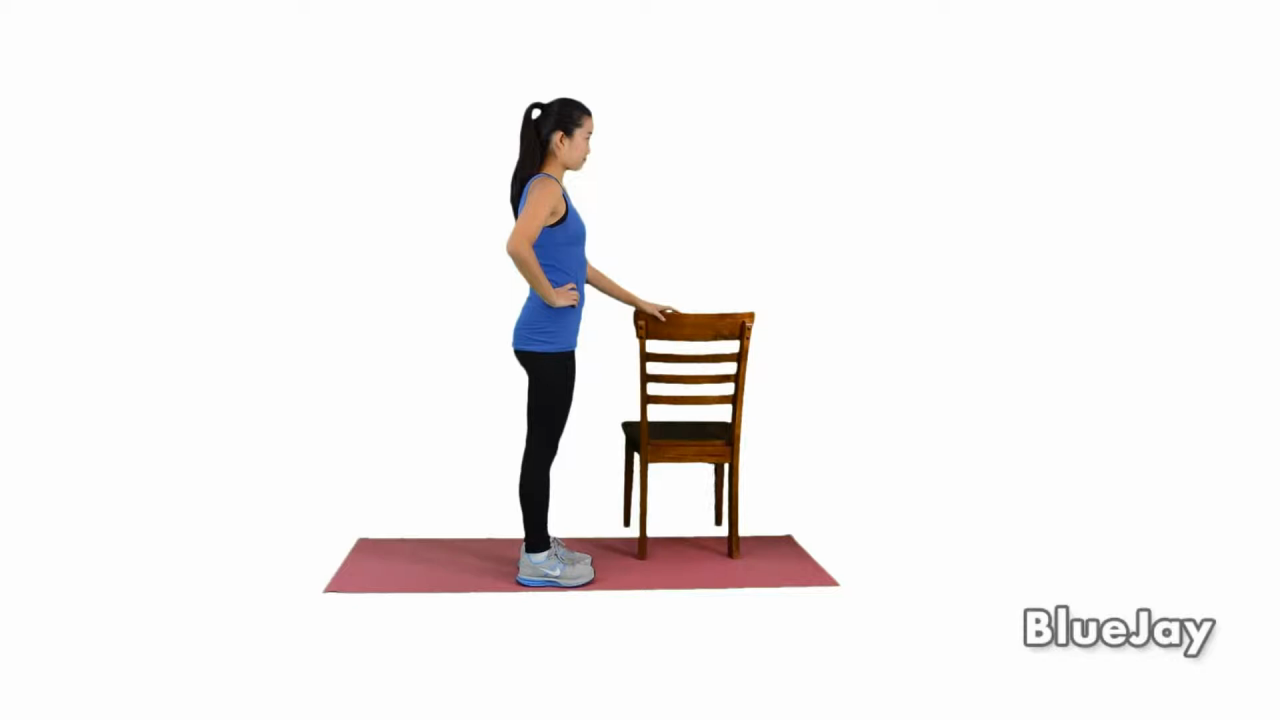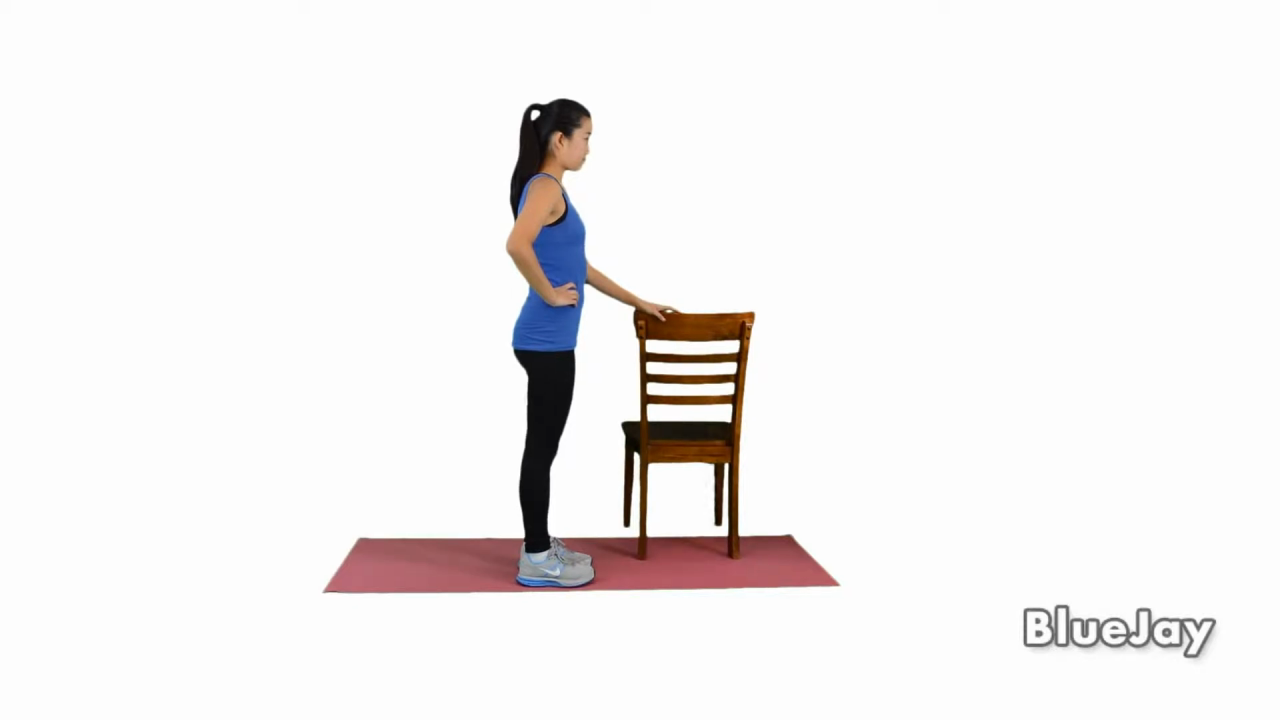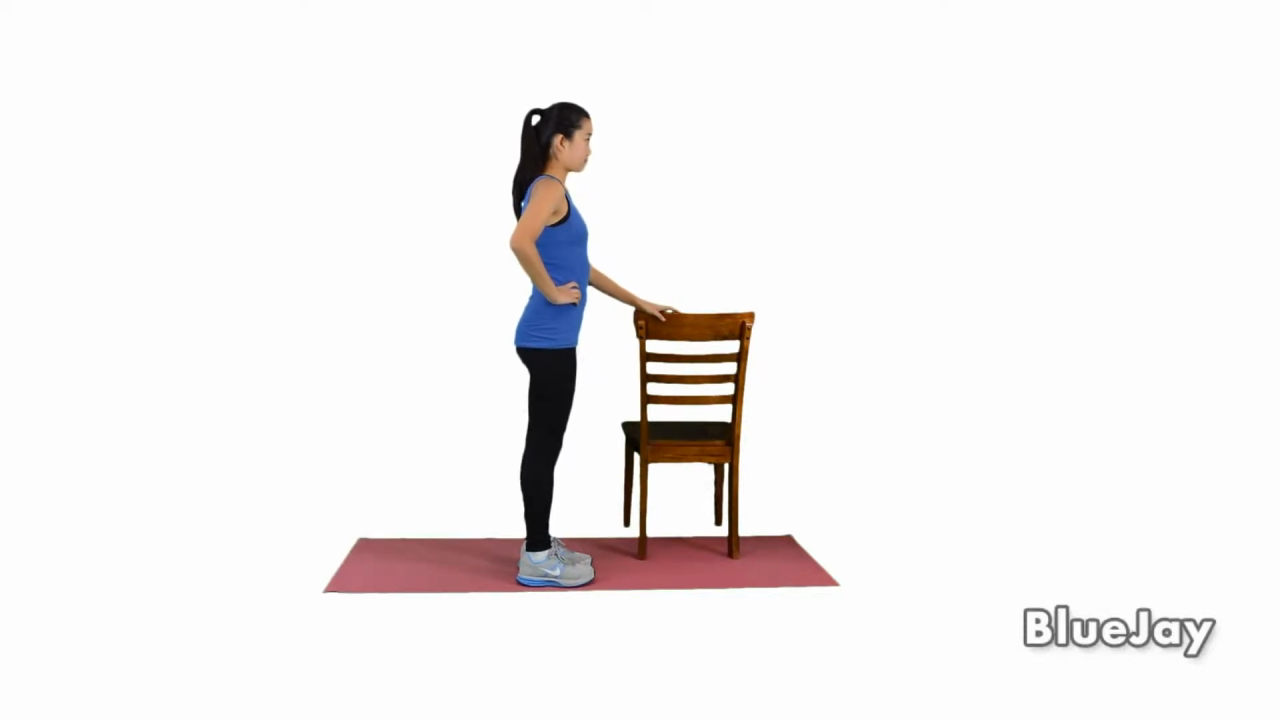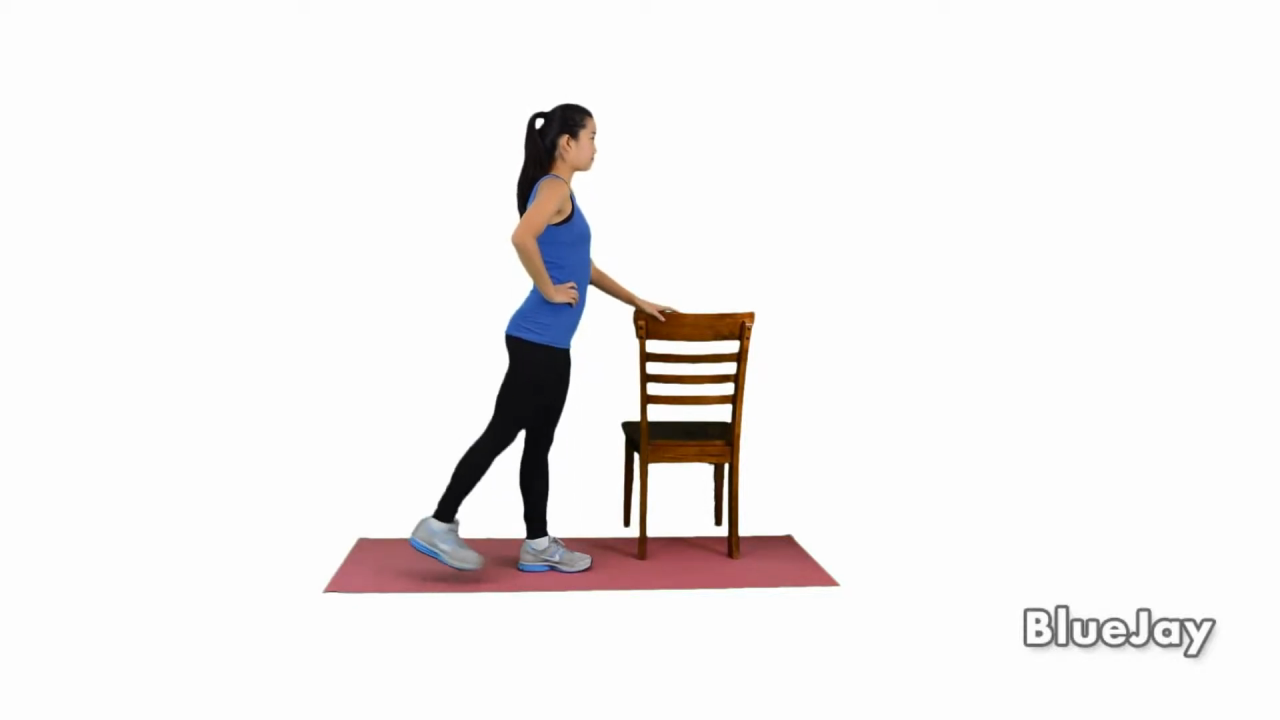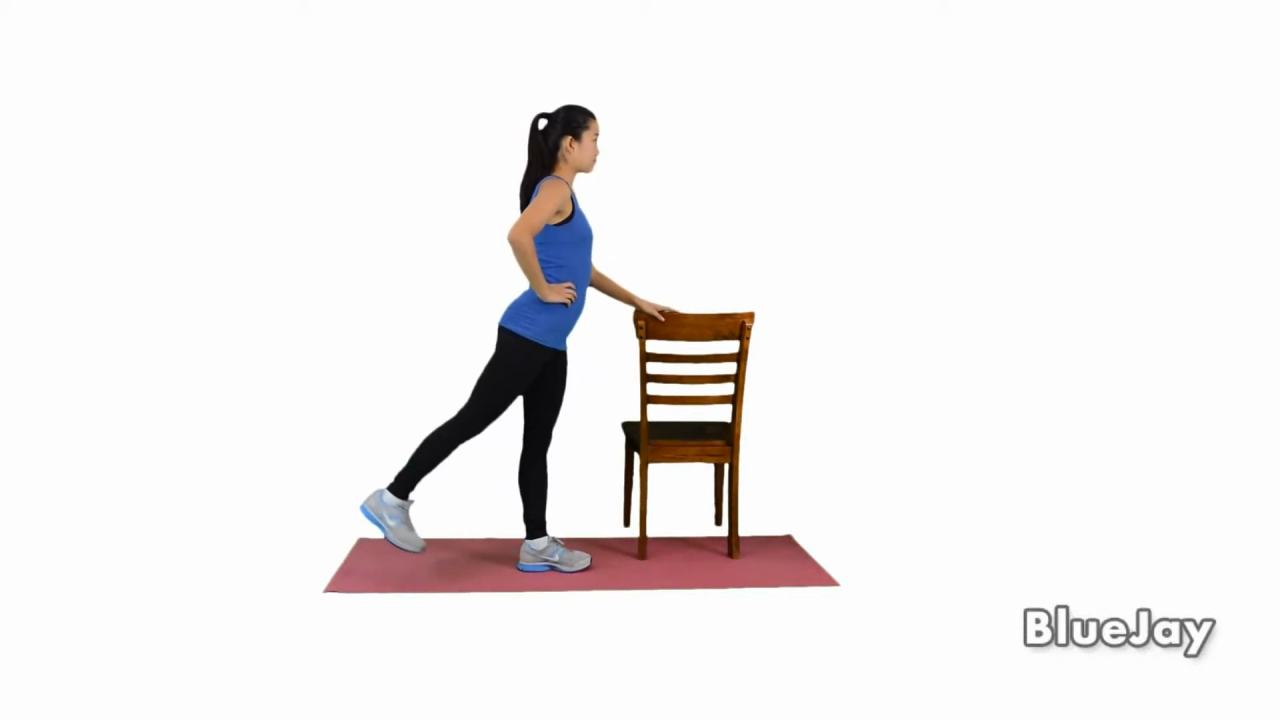
dt=1s
person 1, frame 1
left shoulder: (551, 188)
right shoulder: (545, 187)
left elbow: (581, 267)
right elbow: (518, 245)
left wrist: (639, 302)
right wrist: (549, 295)
left hip: (552, 339)
right hip: (546, 340)
left knee: (543, 447)
right knee: (541, 448)
left ankle: (540, 546)
right ankle: (536, 561)
person 1, frame 2
left shoulder: (550, 189)
right shoulder: (545, 187)
left elbow: (580, 267)
right elbow: (517, 245)
left wrist: (639, 303)
right wrist: (549, 294)
left hip: (552, 340)
right hip: (546, 340)
left knee: (544, 446)
right knee: (541, 448)
left ankle: (540, 546)
right ankle: (536, 559)
person 1, frame 3
left shoulder: (554, 190)
right shoulder: (548, 188)
left elbow: (582, 267)
right elbow: (521, 242)
left wrist: (639, 302)
right wrist: (551, 293)
left hip: (554, 337)
right hip: (549, 338)
left knee: (546, 443)
right knee: (544, 445)
left ankle: (541, 545)
right ankle: (537, 559)
person 1, frame 4
left shoulder: (560, 191)
right shoulder: (553, 188)
left elbow: (584, 265)
right elbow: (522, 237)
left wrist: (638, 302)
right wrist: (548, 289)
left hip: (553, 341)
right hip: (538, 337)
left knee: (539, 442)
right knee: (502, 432)
left ankle: (538, 544)
right ankle: (439, 524)
person 1, frame 5
left shoulder: (564, 193)
right shoulder: (555, 188)
left elbow: (583, 269)
right elbow: (518, 235)
left wrist: (637, 301)
right wrist: (541, 289)
left hip: (550, 342)
right hip: (528, 334)
left knee: (538, 443)
right knee: (472, 420)
left ankle: (537, 544)
right ankle: (392, 498)
